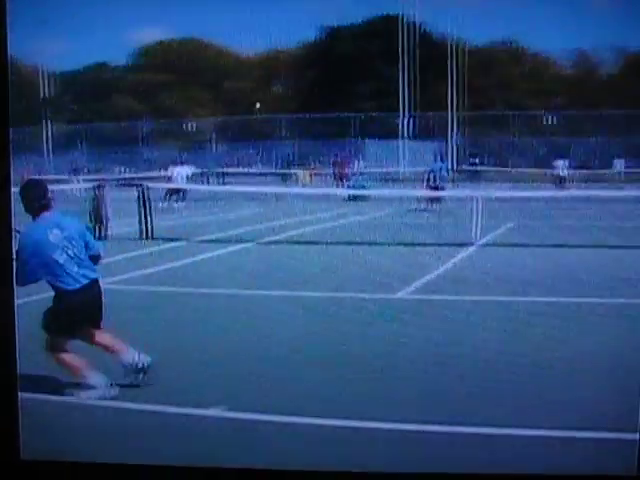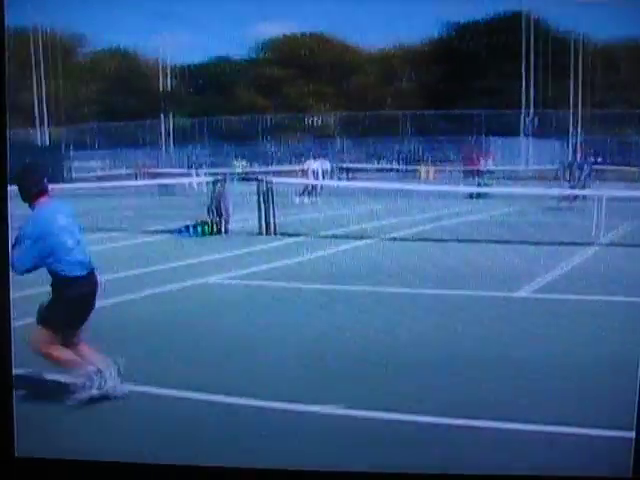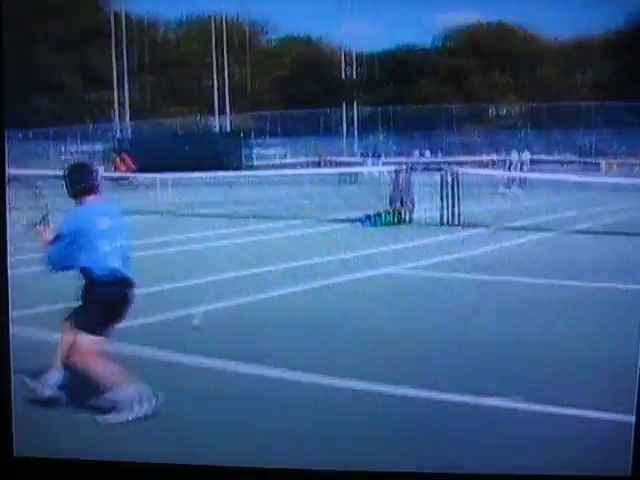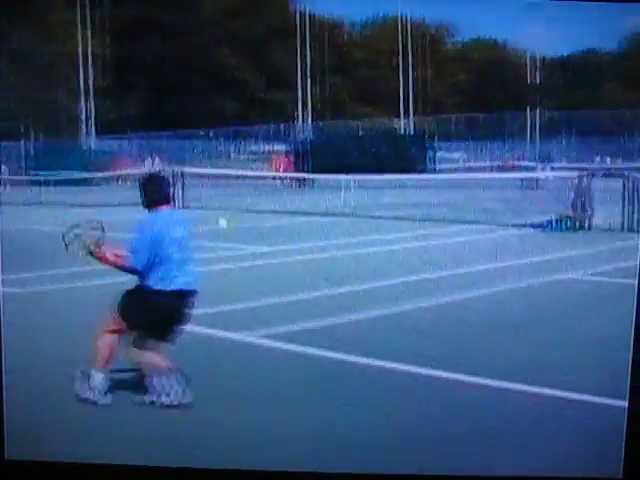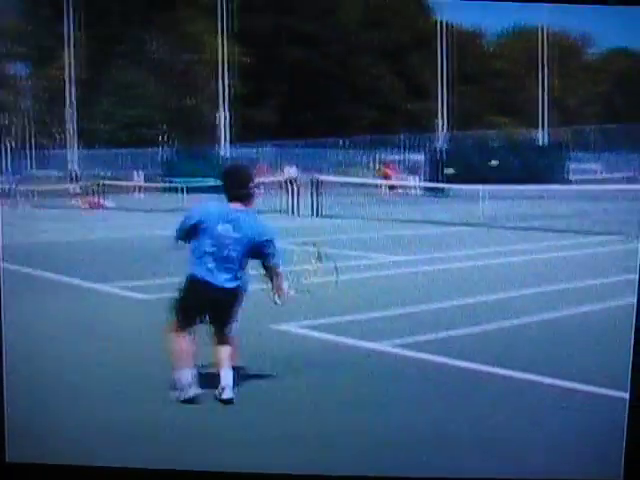
dt=0.3s
person 1, frame 1
left shoulder: (28, 237)
right shoulder: (72, 223)
left elbow: (22, 279)
right elbow: (96, 255)
left hip: (70, 298)
right hip: (92, 289)
left knee: (55, 346)
right knee: (90, 333)
left ankle: (100, 385)
right ankle: (134, 359)
person 1, frame 2
left shoulder: (36, 222)
right shoulder: (63, 209)
left elbow: (20, 265)
left wrist: (15, 249)
right wrist: (23, 243)
left hip: (72, 287)
right hip: (84, 281)
left knee: (42, 344)
right knee: (69, 340)
left ankle: (95, 376)
right ankle: (107, 376)
person 1, frame 3
left shoulder: (77, 218)
right shoulder: (112, 211)
left elbow: (54, 260)
left wrist: (48, 241)
right wrist: (58, 240)
left hip: (104, 290)
right hip: (119, 288)
left knee: (84, 356)
right knee: (72, 328)
left ankle: (137, 399)
right ankle: (52, 382)
person 1, frame 4
left shoulder: (149, 225)
right shoulder: (180, 221)
left elbow: (137, 266)
left wrist: (109, 257)
right wrist: (118, 254)
left hip: (156, 295)
right hip: (183, 299)
left knee: (110, 329)
right knee: (141, 346)
left ankle: (96, 386)
right ankle: (171, 389)
person 1, frame 5
left shoulder: (205, 211)
right shoulder: (259, 229)
left elbow: (181, 235)
right elbow: (271, 265)
right wrist: (278, 284)
left hip: (198, 285)
right hip: (230, 293)
left knee: (179, 331)
right knee: (223, 336)
left ankle: (187, 383)
right ankle: (226, 385)
